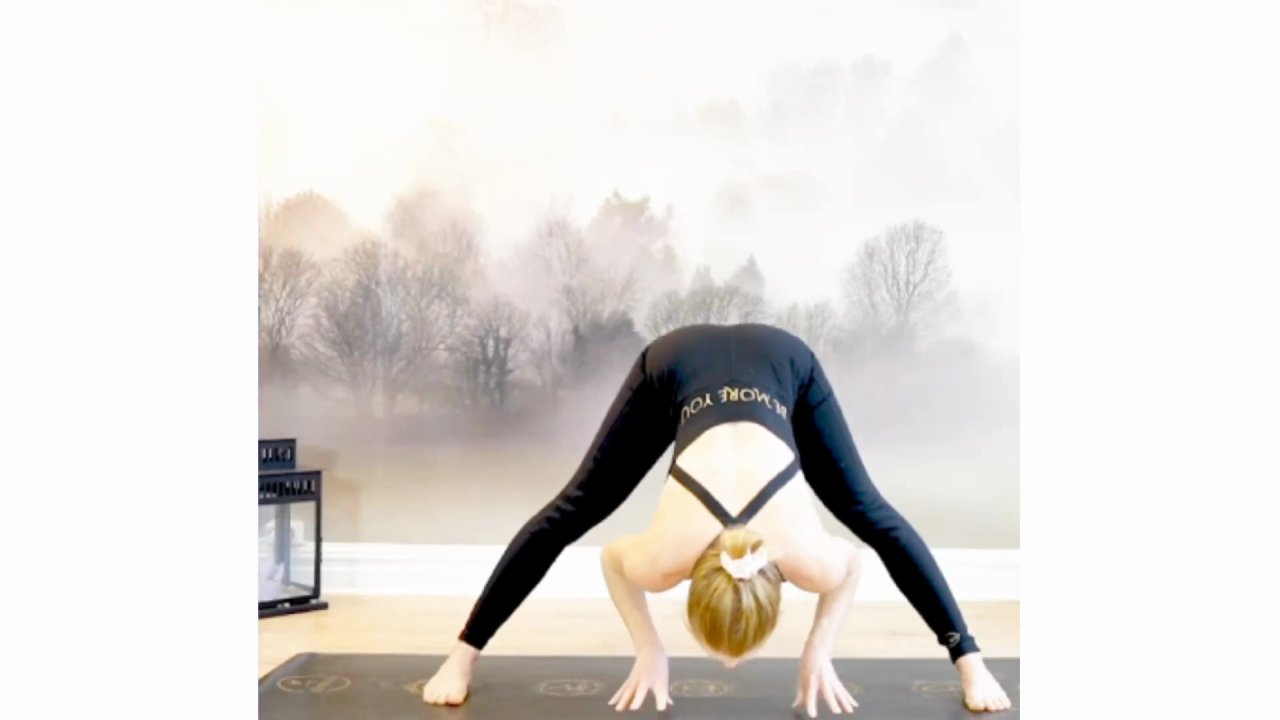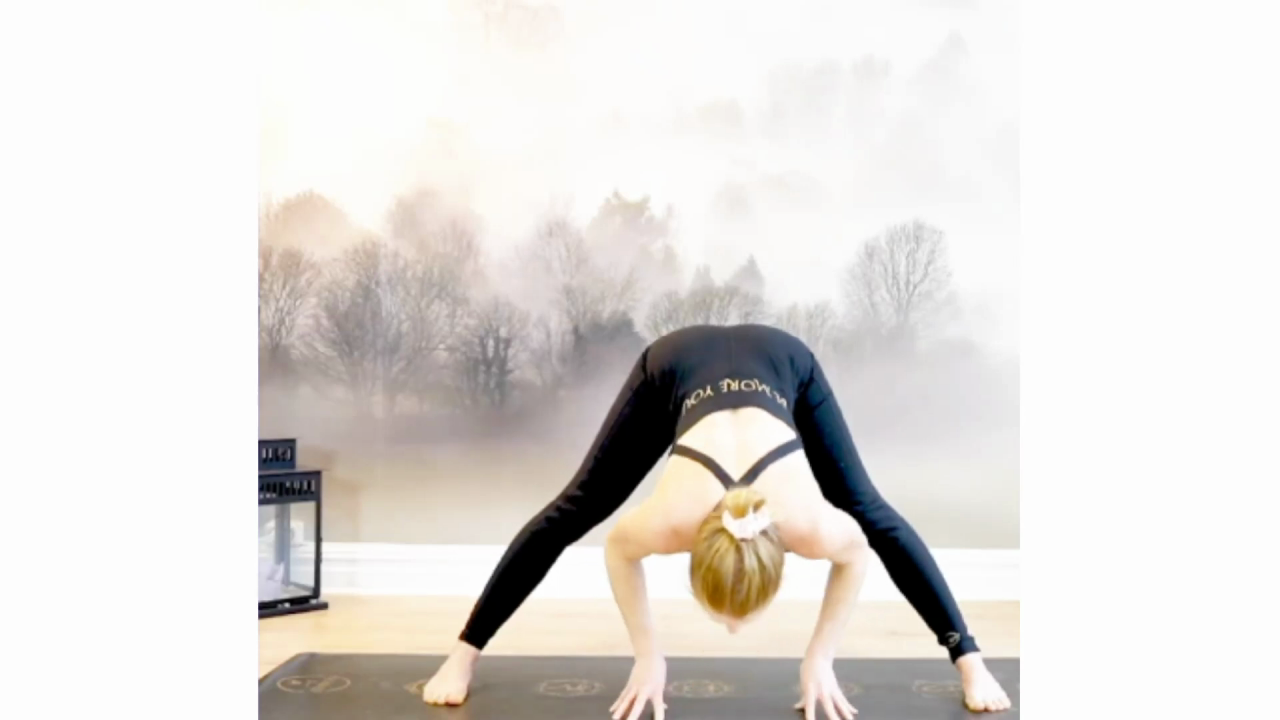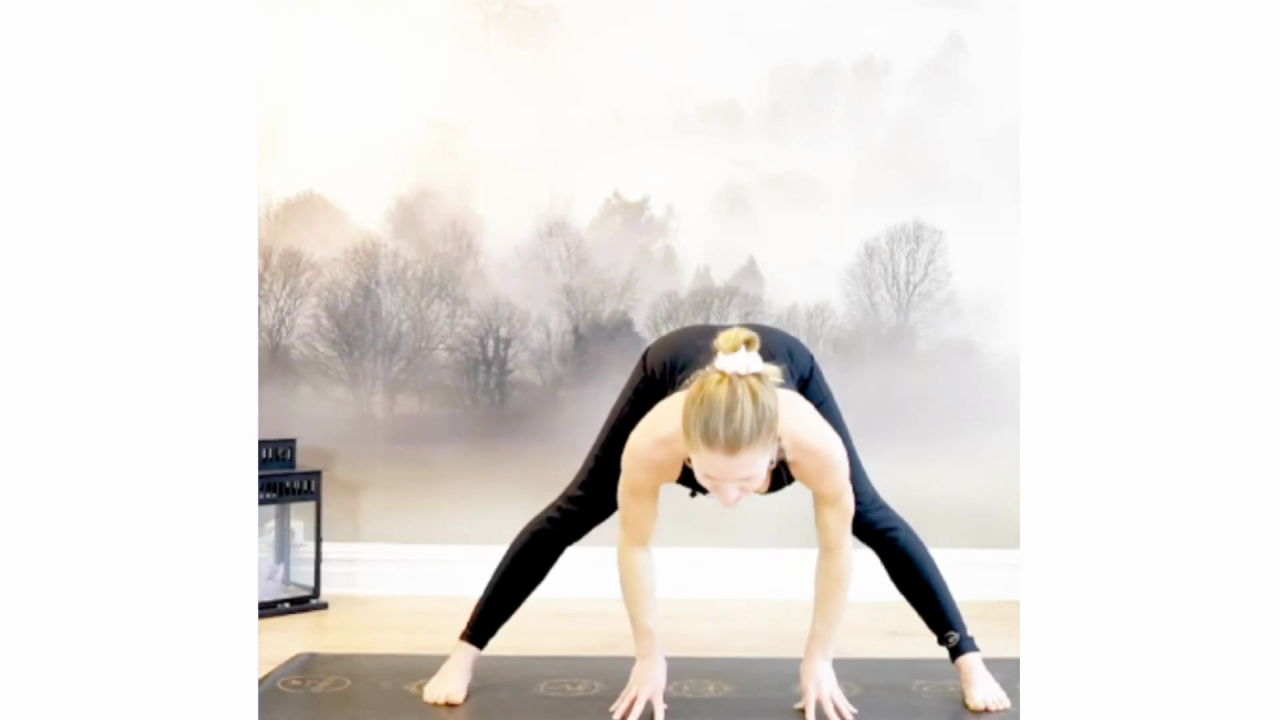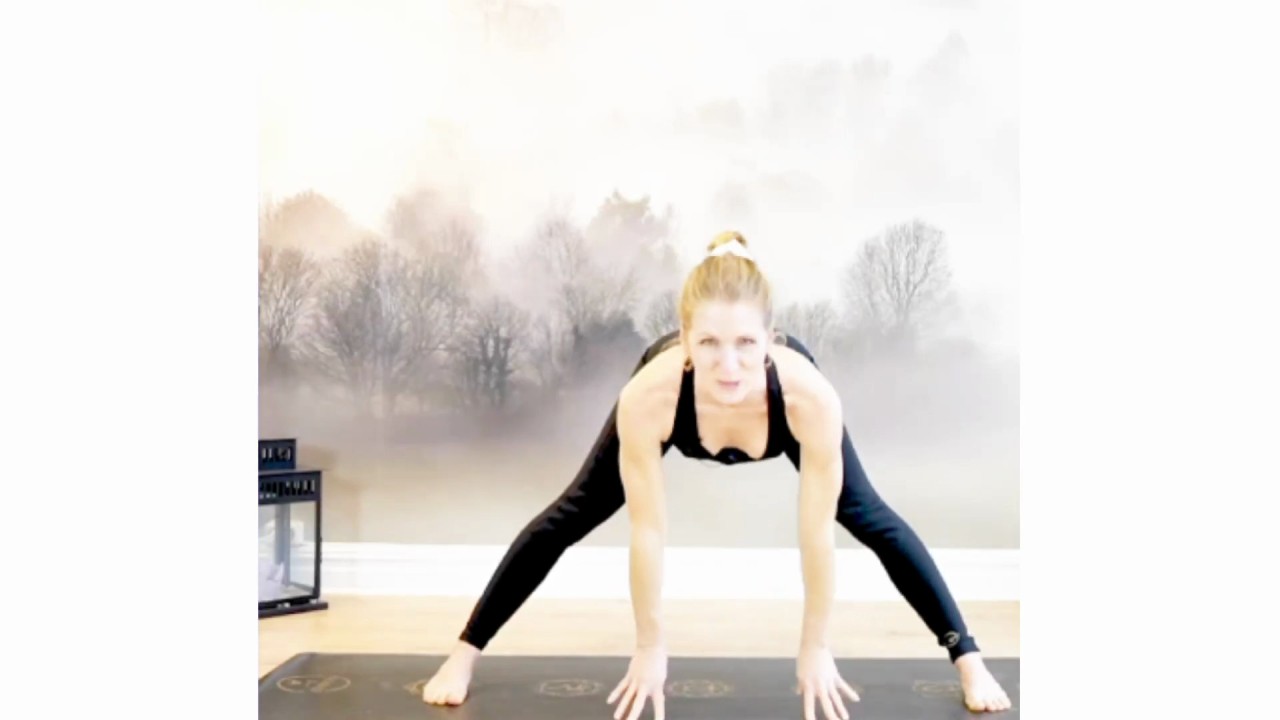
dt=0.4s
person 1, frame 1
left shoulder: (808, 560)
right shoulder: (662, 560)
left elbow: (853, 560)
right elbow: (611, 558)
left wrist: (819, 650)
right wrist: (649, 652)
left hip: (781, 360)
right hip: (678, 362)
left knee: (871, 516)
right knee: (572, 511)
left ankle: (968, 659)
right ankle: (464, 651)
person 1, frame 2
left shoulder: (810, 524)
right shoulder: (668, 521)
left elbow: (858, 552)
right elbow: (617, 550)
left wrist: (820, 658)
right wrist: (647, 656)
left hip: (782, 360)
right hip: (677, 362)
left knee: (873, 517)
right knee: (572, 511)
left ankle: (969, 659)
right ankle: (465, 651)
person 1, frame 3
left shoulder: (815, 442)
right shoulder: (654, 441)
left elbow: (836, 549)
right elbow: (634, 545)
left wrist: (819, 659)
right wrist: (648, 657)
left hip: (786, 359)
right hip: (674, 360)
left knee: (872, 520)
right knee: (572, 513)
left ankle: (969, 661)
right ankle: (465, 653)
person 1, frame 4
left shoulder: (808, 394)
right shoulder: (647, 395)
left elbow: (818, 532)
right elbow: (647, 531)
left wrist: (815, 649)
right wrist: (649, 647)
left hip: (779, 403)
right hip: (675, 388)
left knee: (869, 519)
right knee: (572, 514)
left ankle: (968, 660)
right ankle: (465, 651)
